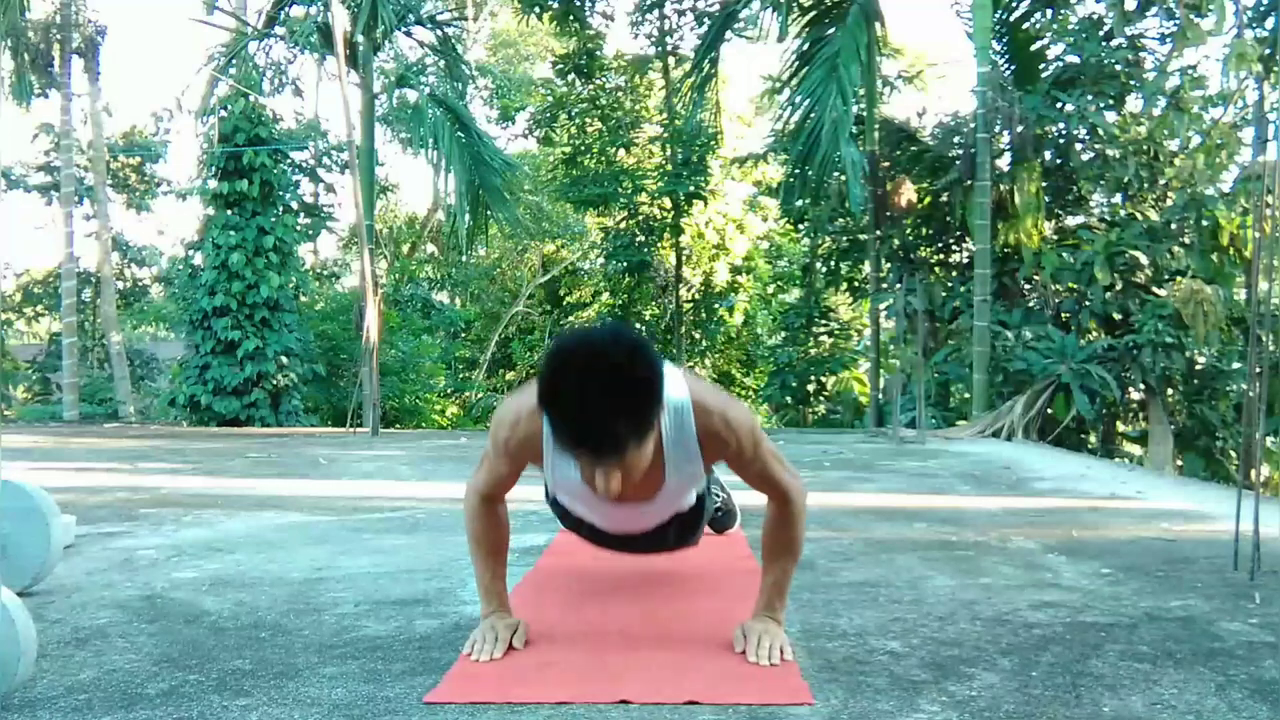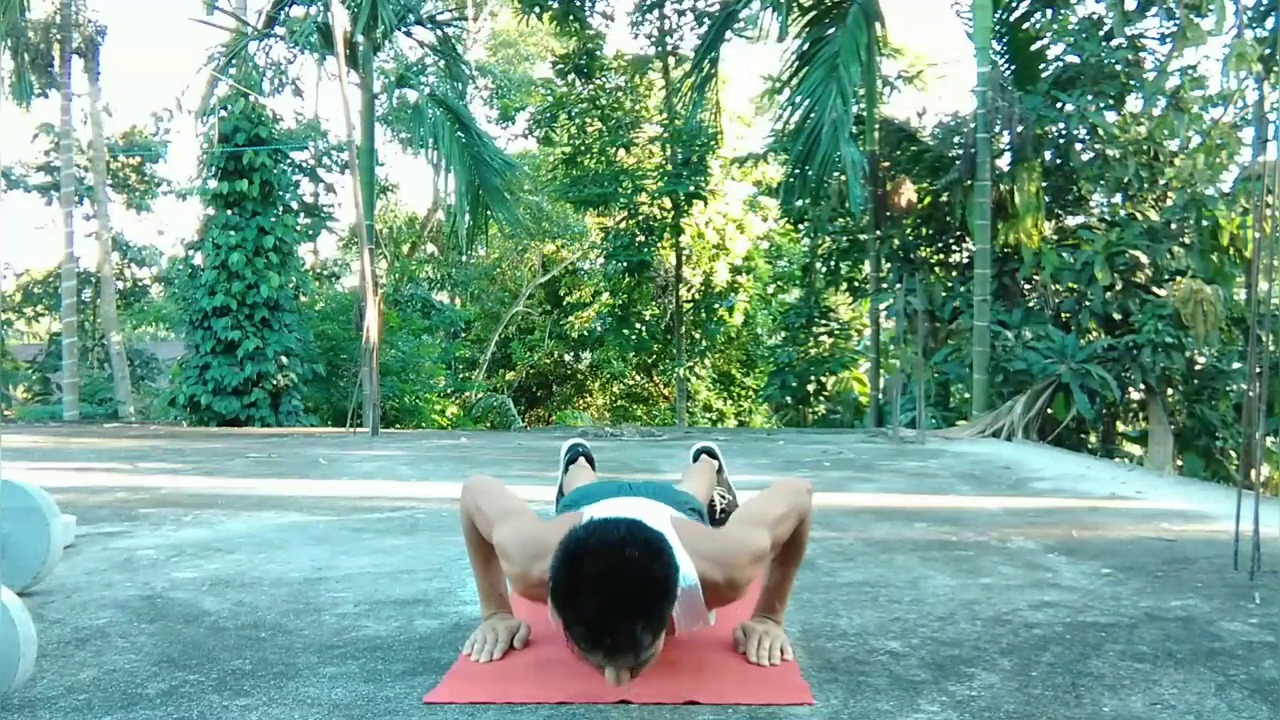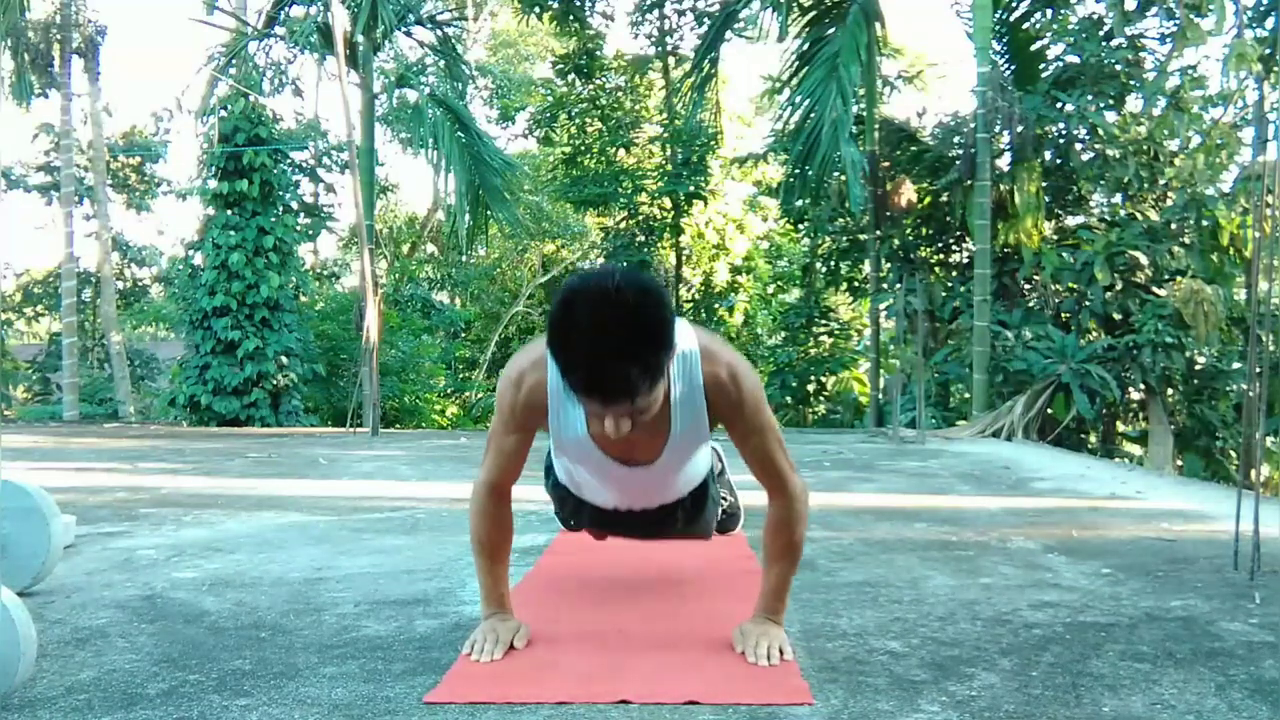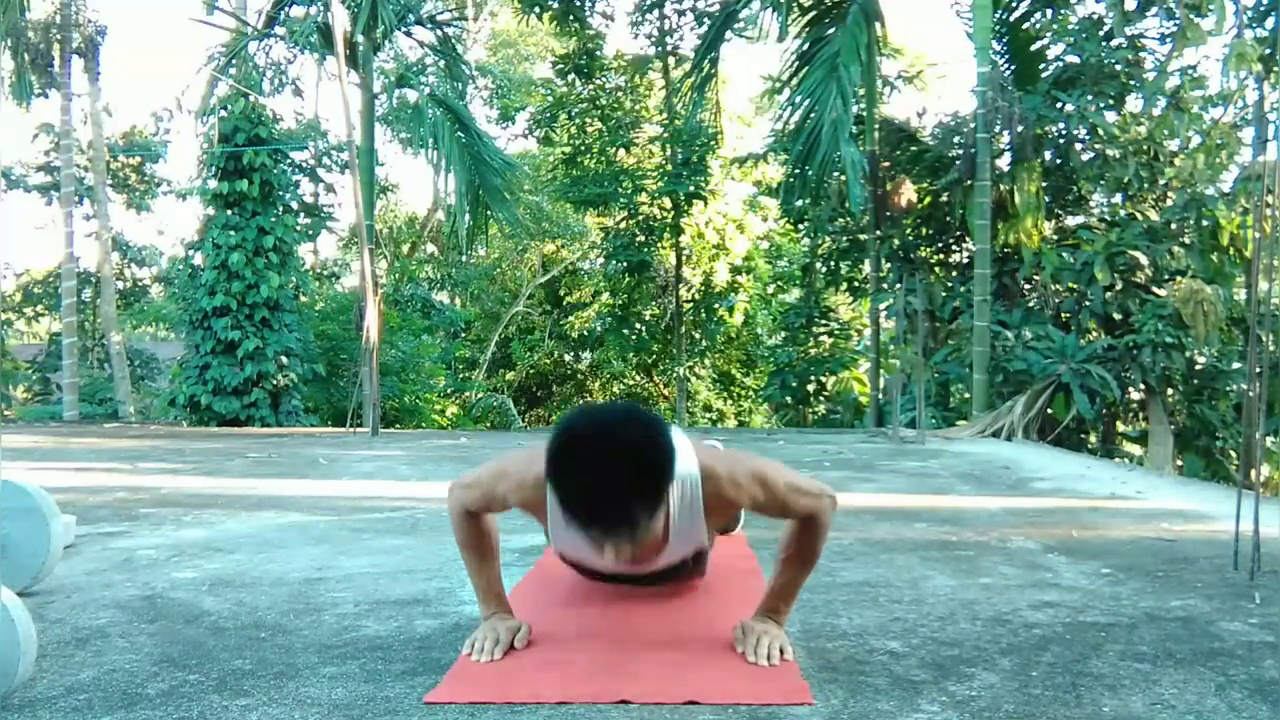
dt=1s
person 1, frame 1
left shoulder: (710, 416)
right shoulder: (525, 419)
left elbow: (786, 494)
right elbow: (483, 497)
left wrist: (769, 615)
right wrist: (495, 611)
left knee: (690, 531)
person 1, frame 2
left shoulder: (721, 570)
right shoulder: (532, 567)
left elbow: (798, 494)
right elbow: (474, 491)
left wrist: (770, 617)
right wrist: (494, 613)
left hip: (673, 507)
right hip: (586, 505)
left ankle: (706, 462)
right ankle: (576, 461)
person 1, frame 3
left shoulder: (720, 373)
right shoulder: (529, 378)
left elbow: (785, 489)
right elbow: (492, 489)
left wrist: (768, 618)
right wrist: (496, 613)
left hip: (682, 497)
right hip: (583, 496)
left knee: (703, 525)
right knee: (583, 522)
person 1, frame 4
left shoulder: (717, 478)
right shoulder: (533, 479)
left elbow: (821, 503)
right elbow: (462, 500)
left wrist: (771, 617)
right wrist: (494, 613)
